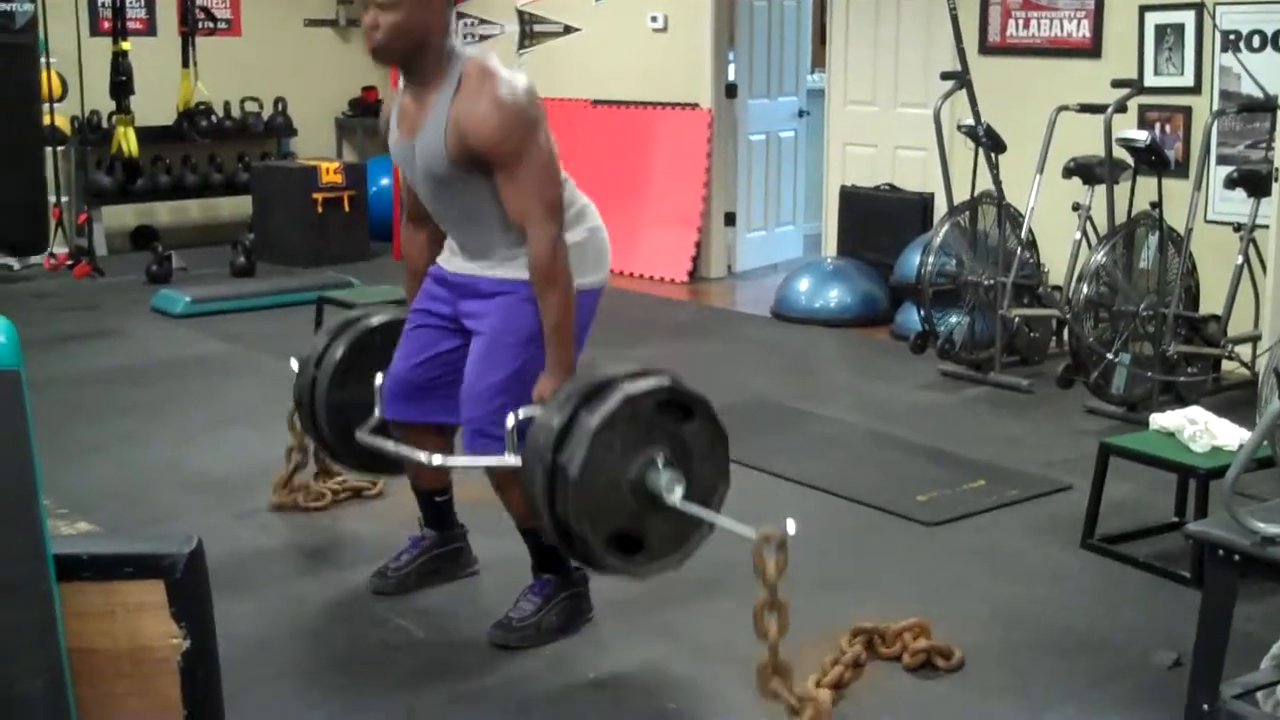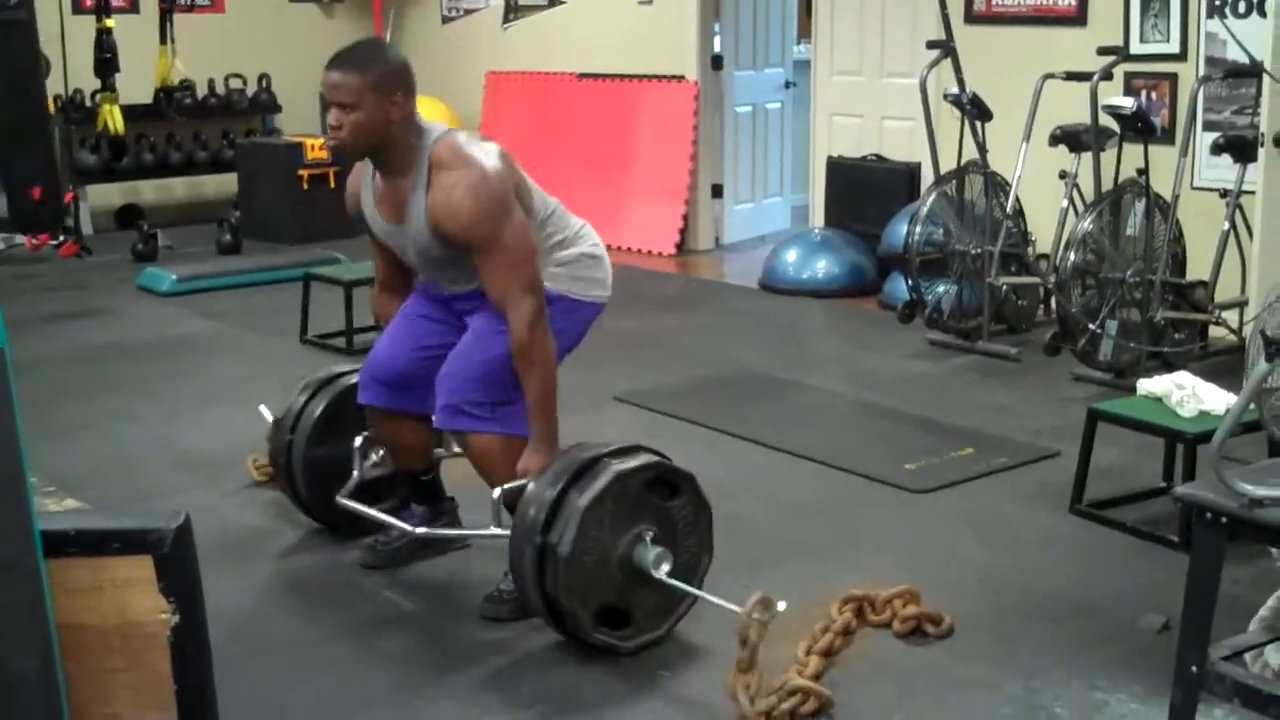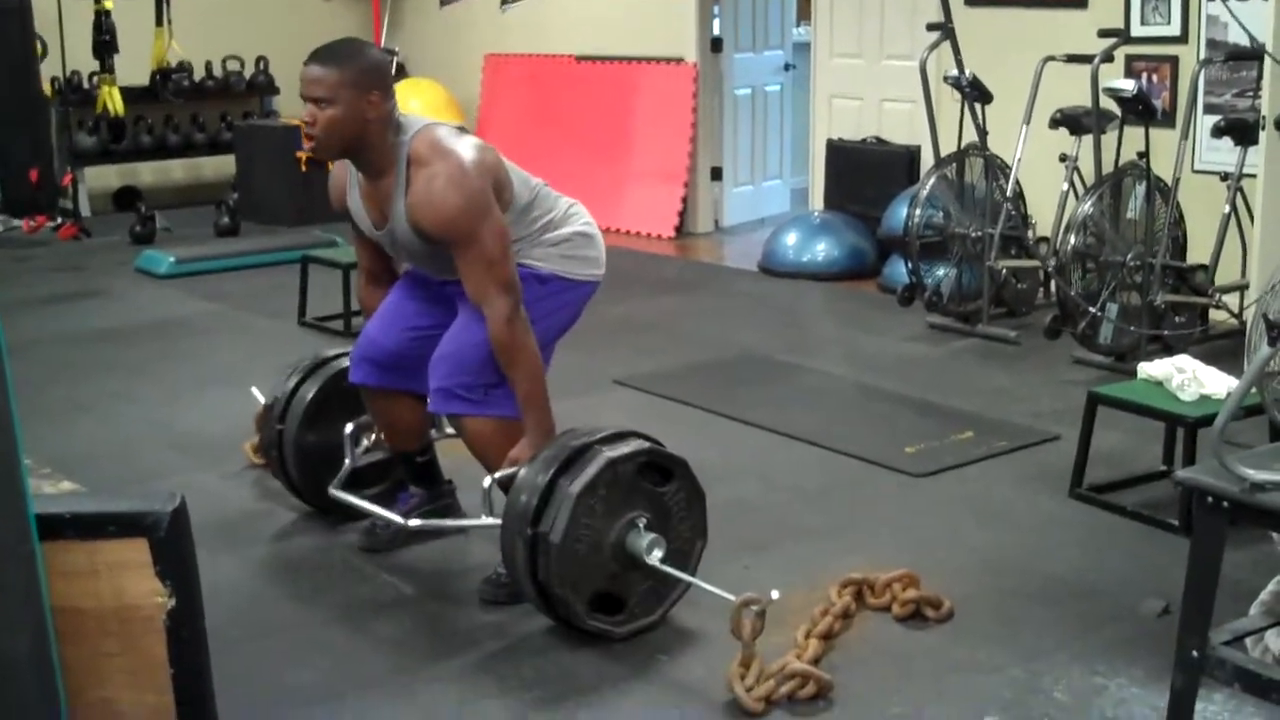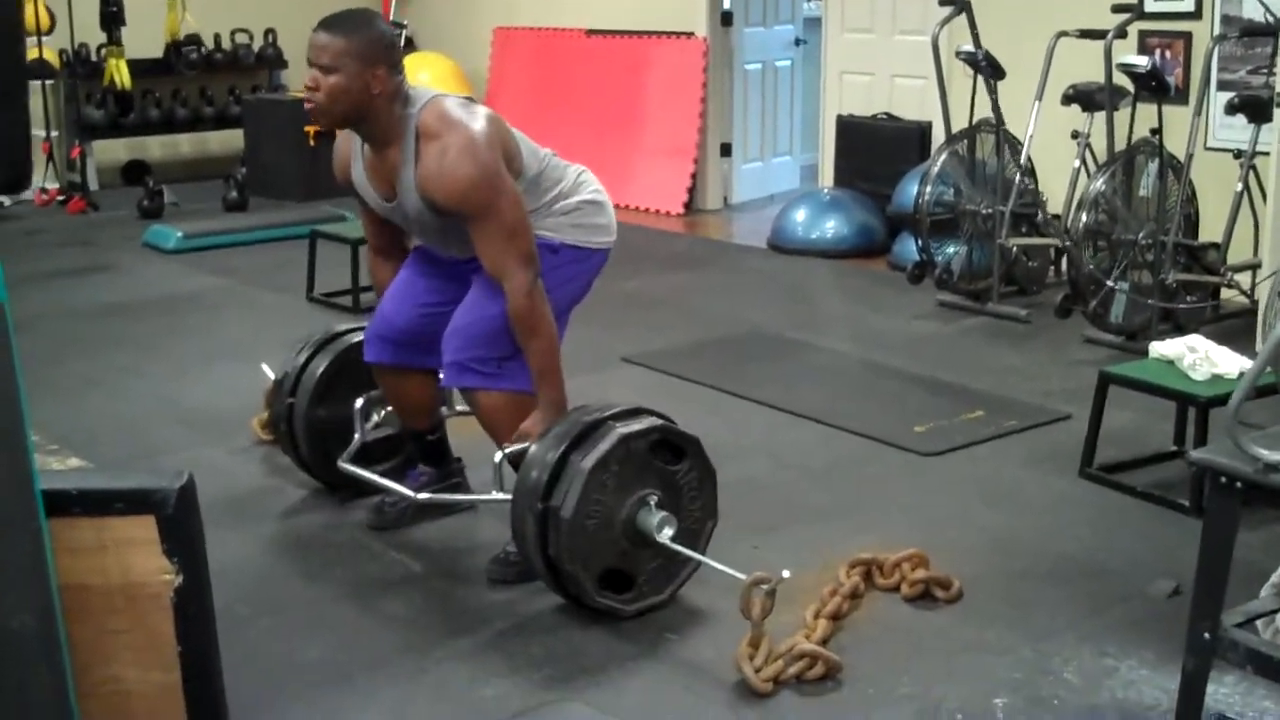
dt=0.5s
person 1, frame 1
left shoulder: (489, 101)
right shoulder: (402, 105)
left elbow: (544, 235)
right elbow: (417, 223)
left wrist: (560, 373)
right wrist: (416, 315)
left hip: (539, 273)
right hip: (463, 268)
left knee: (496, 431)
right knee: (406, 401)
left ankle: (560, 583)
right ankle: (443, 540)
person 1, frame 2
left shoulder: (464, 183)
right shoulder: (363, 183)
left elbow: (525, 313)
right elbow: (392, 287)
left wrist: (544, 446)
right wrist: (401, 354)
left hip: (558, 279)
right hip: (464, 280)
left knee: (469, 402)
right knee: (384, 382)
right ankle: (432, 514)
person 1, frame 3
left shoulder: (443, 179)
right shoulder: (346, 177)
left elbow: (503, 311)
right elbow: (375, 276)
left wrist: (539, 436)
left hip: (549, 259)
right hip: (459, 261)
left knee: (463, 384)
right knee: (376, 362)
right ankle: (429, 495)
person 1, frame 4
left shoulder: (453, 150)
right shoulder: (351, 151)
left elbow: (520, 279)
right elbow: (385, 250)
left wrist: (551, 408)
right wrist: (398, 318)
left hip: (561, 229)
right hip: (469, 233)
left knee: (478, 359)
right knee: (390, 341)
right ankle: (439, 474)
